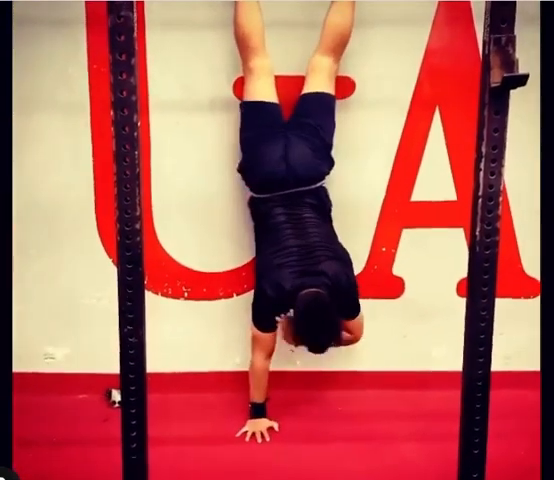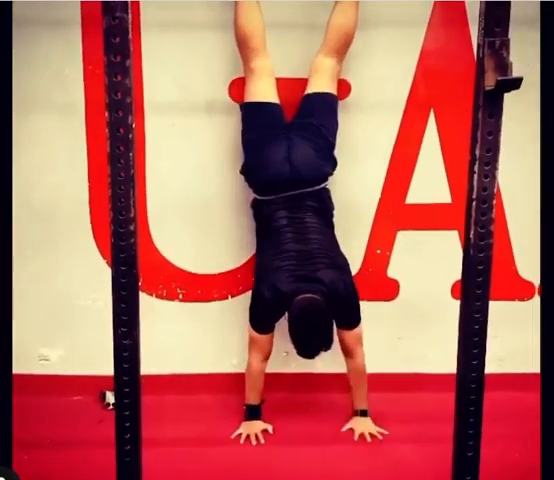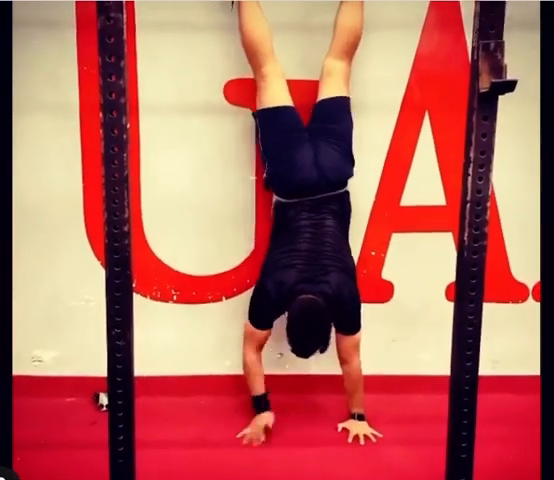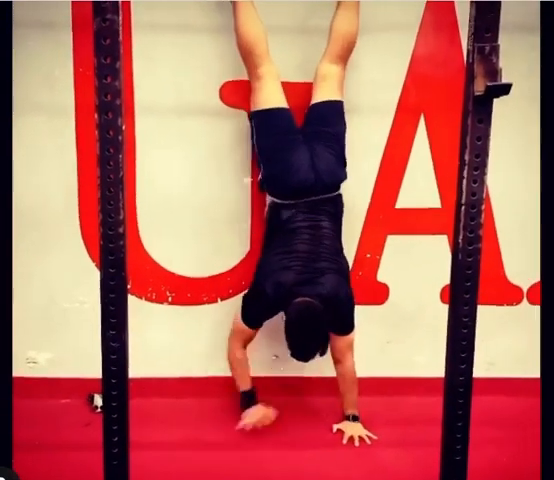
dt=0.2s
person 1, frame 1
left shoulder: (340, 278)
right shoulder: (272, 288)
left elbow: (354, 333)
right elbow: (261, 355)
right wrist: (255, 413)
left hip: (304, 170)
right hip: (268, 171)
left knee: (324, 60)
right knee: (257, 63)
person 1, frame 2
left shoulder: (340, 285)
right shoulder: (269, 291)
left elbow: (354, 355)
right elbow: (257, 358)
left wrist: (362, 413)
right wrist: (252, 415)
left hip: (307, 171)
right hip: (270, 174)
left knee: (326, 63)
right knee: (257, 64)
person 1, frame 3
left shoulder: (343, 292)
right shoulder: (273, 288)
left elbow: (350, 361)
left wrist: (358, 416)
right wrist: (260, 407)
left hip: (328, 170)
right hip: (293, 175)
left knee: (336, 65)
right knee: (267, 69)
person 1, frame 4
left shoulder: (336, 293)
right shoulder: (268, 288)
left elbow: (344, 361)
right elbow: (236, 343)
left wrist: (353, 417)
right wrist: (248, 402)
left hip: (322, 175)
right hip: (287, 179)
left knee: (330, 69)
right knee: (262, 71)
